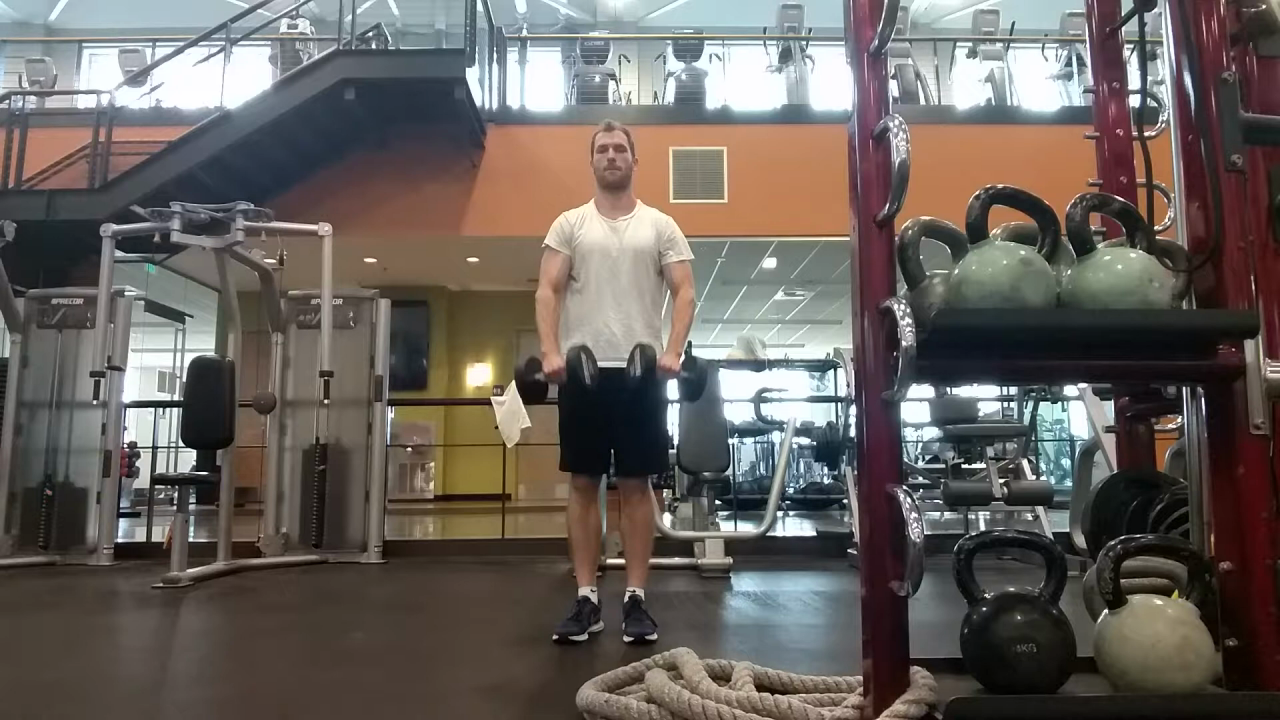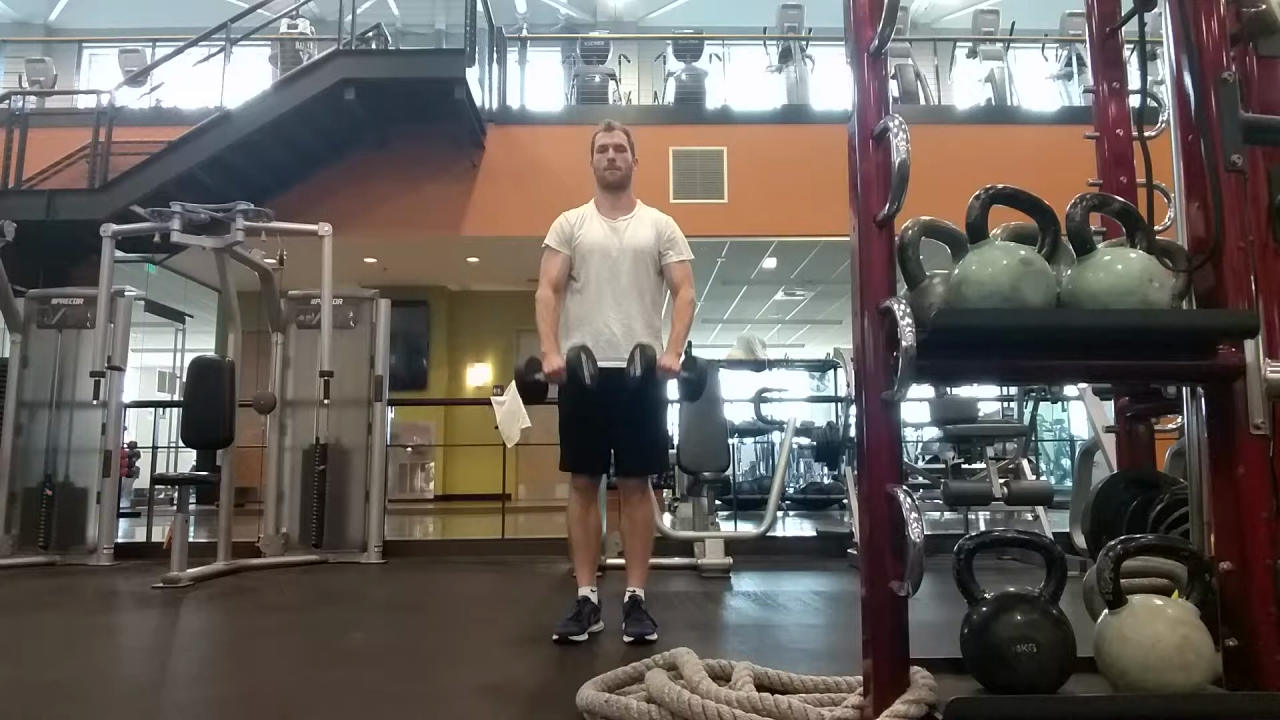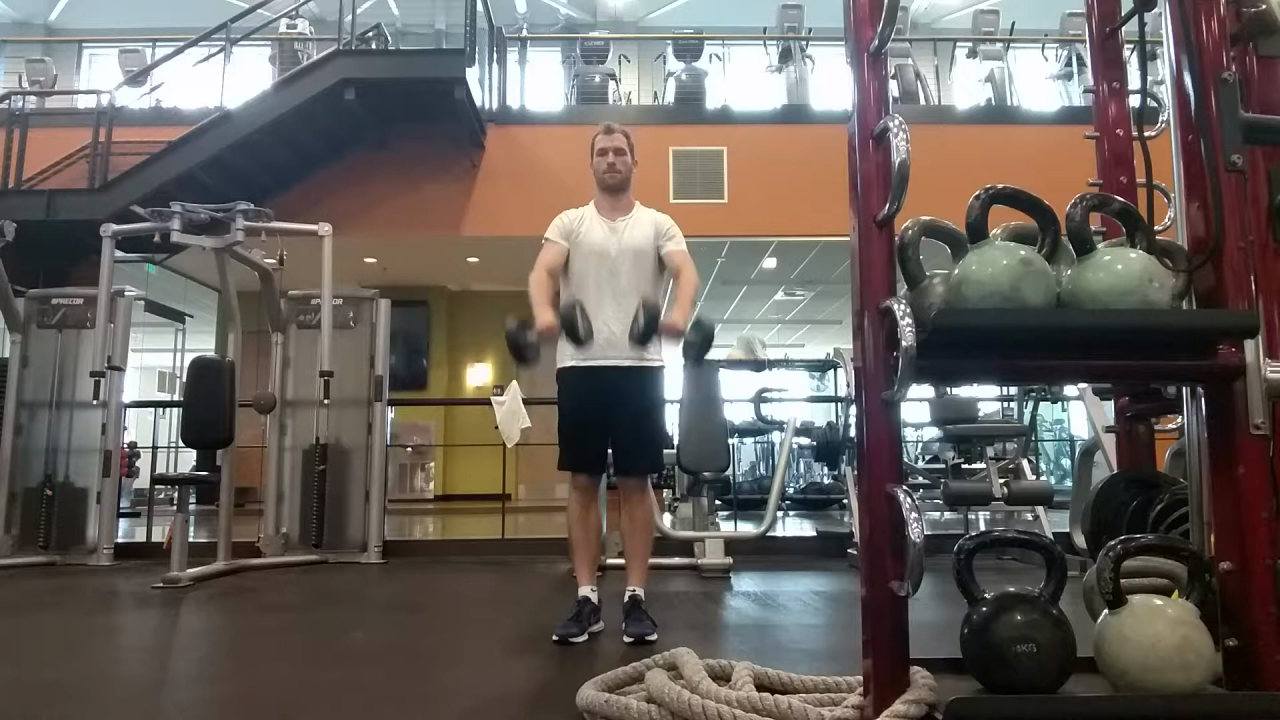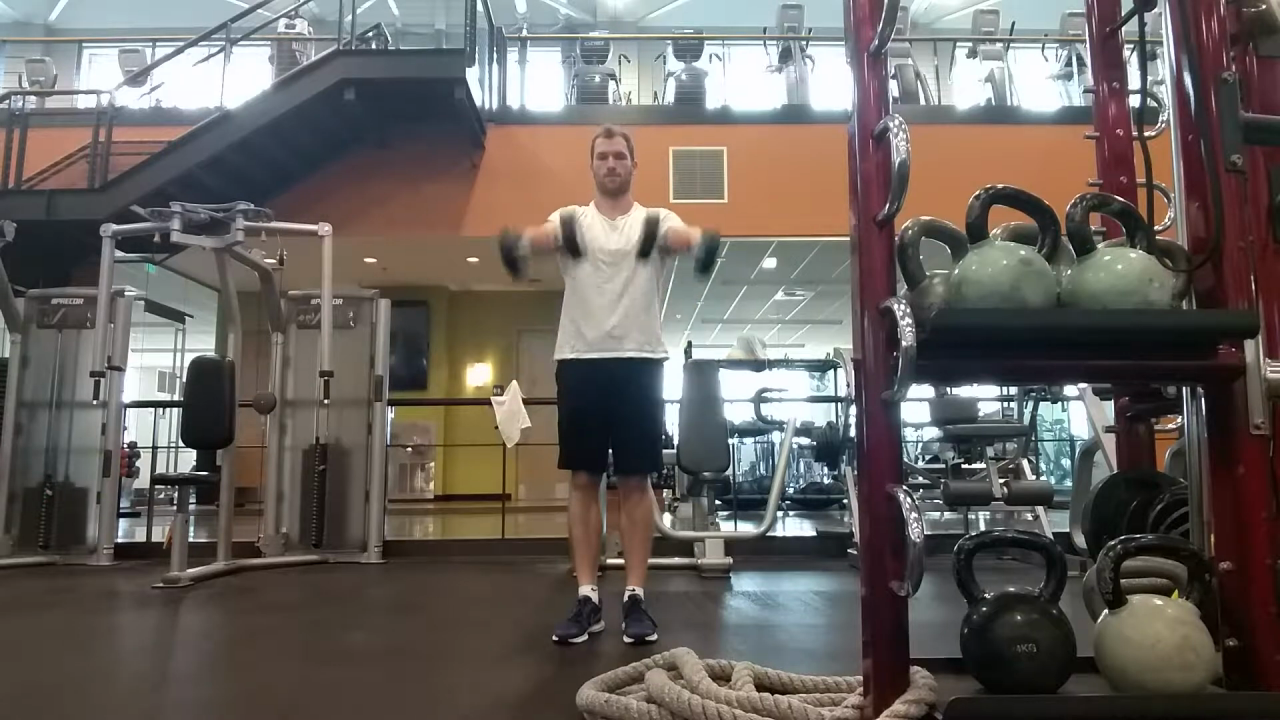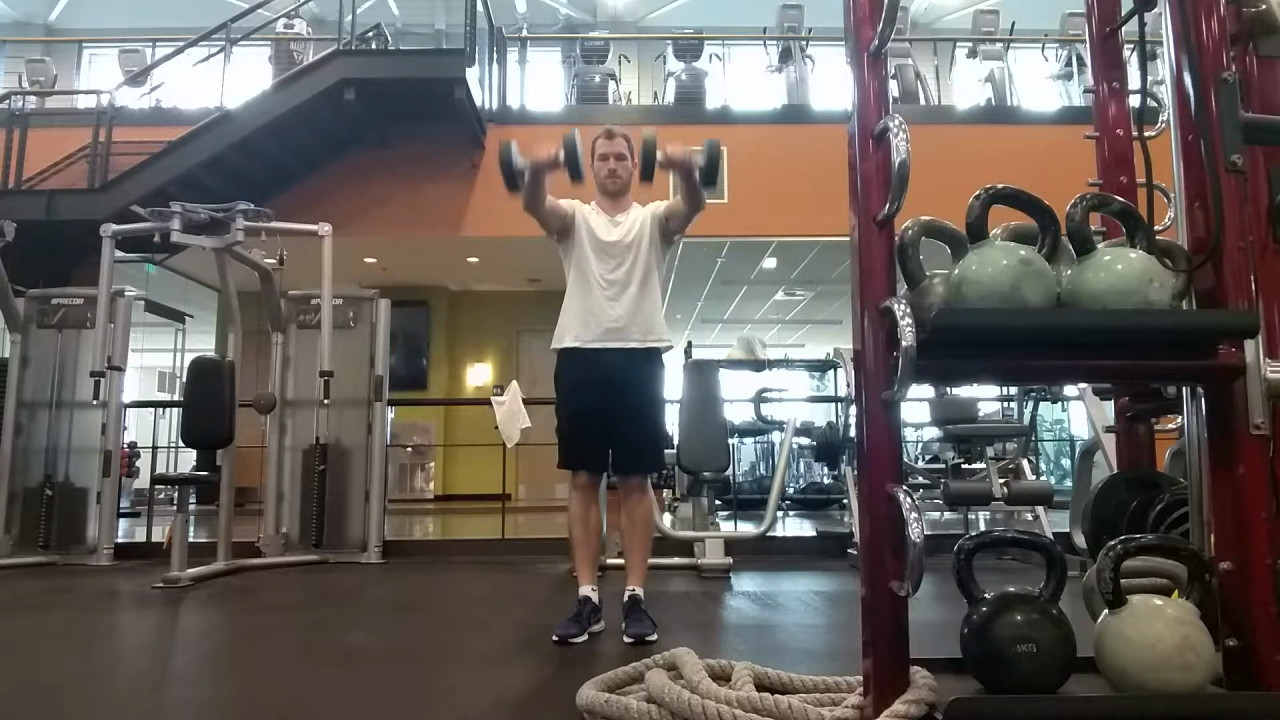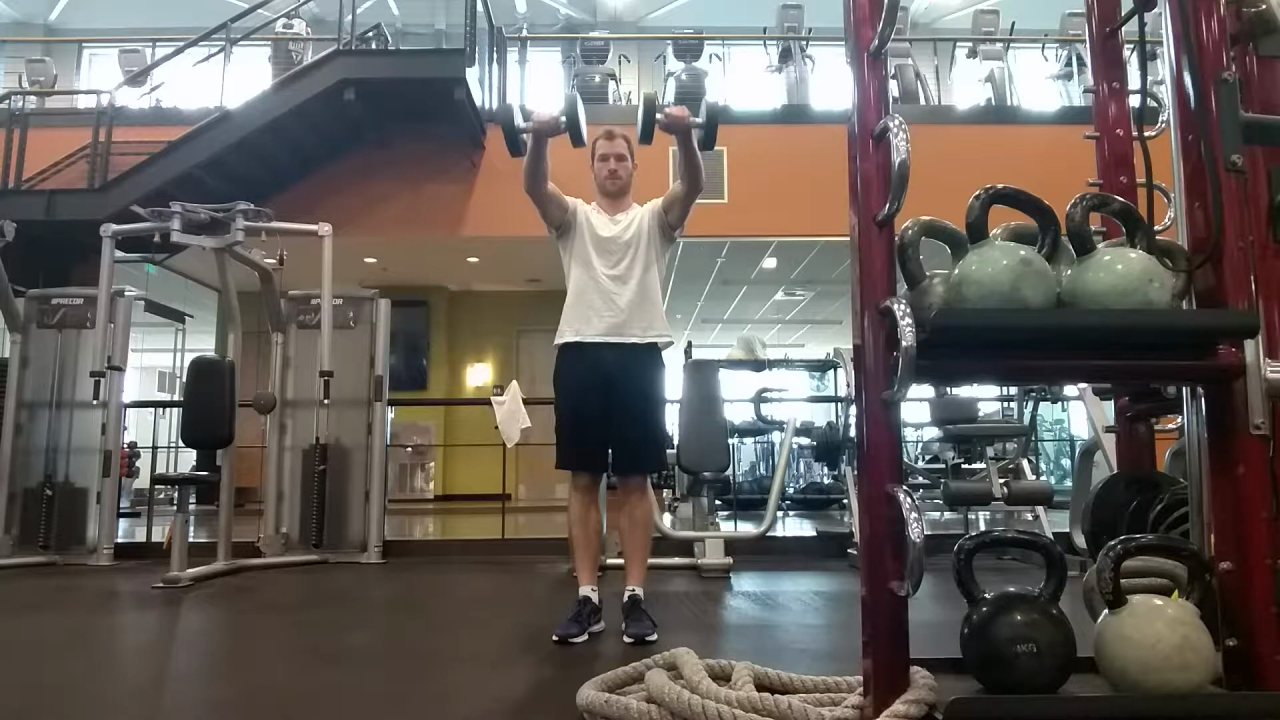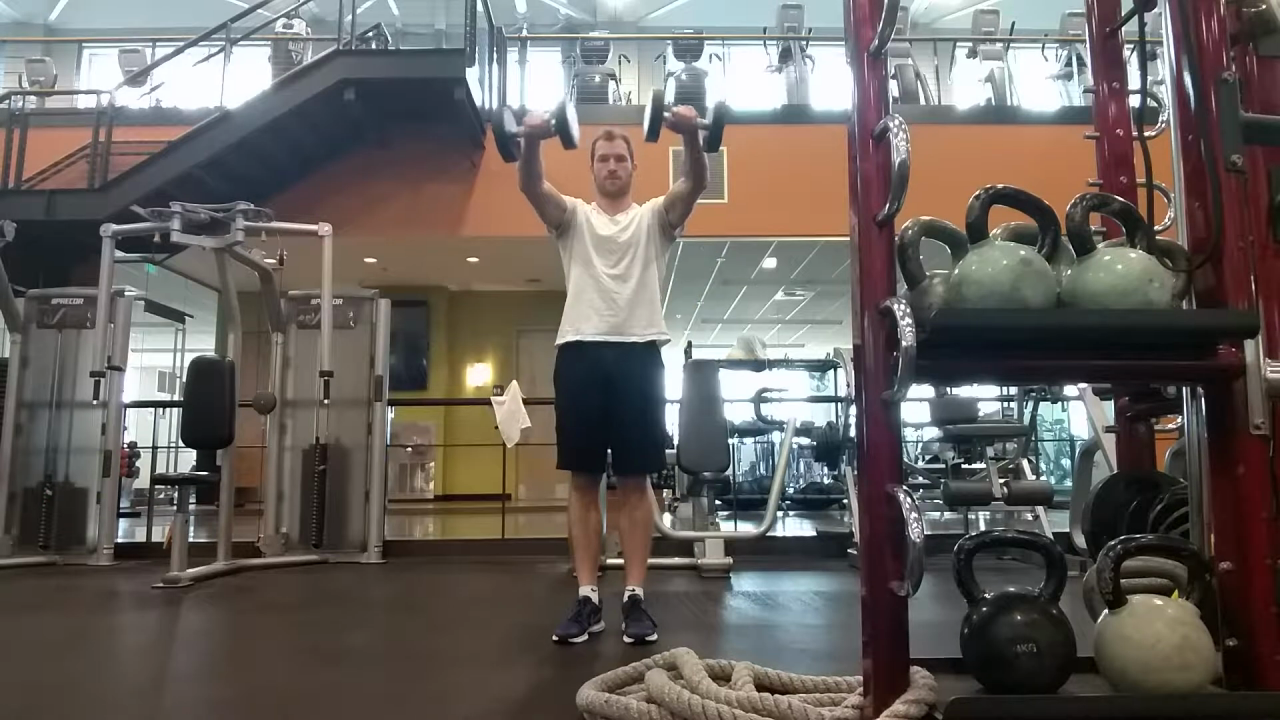
dt=0.2s
person 1, frame 1
left shoulder: (660, 225)
right shoulder: (569, 223)
left elbow: (684, 292)
right elbow: (548, 291)
left wrist: (672, 351)
right wrist: (551, 351)
left knee: (636, 484)
right knee: (583, 483)
left ankle: (635, 598)
right ankle: (586, 599)
person 1, frame 2
left shoulder: (660, 225)
right shoulder: (569, 224)
left elbow: (684, 291)
right elbow: (548, 290)
left wrist: (672, 351)
right wrist: (551, 351)
left knee: (636, 485)
right knee: (583, 483)
left ankle: (635, 598)
right ankle: (586, 599)
person 1, frame 3
left shoulder: (658, 224)
right shoulder: (569, 222)
left elbow: (686, 273)
right elbow: (542, 271)
left wrist: (680, 312)
right wrist: (543, 310)
left hip: (639, 368)
right hip: (580, 367)
left knee: (636, 483)
right knee: (583, 482)
left ankle: (635, 598)
right ankle: (587, 598)
person 1, frame 4
left shoulder: (656, 219)
right shoulder: (572, 219)
left elbow: (685, 237)
right elbow: (542, 235)
left wrist: (688, 238)
right wrist: (535, 237)
left hip: (639, 361)
right hip: (581, 360)
left knee: (635, 481)
right knee: (584, 480)
left ankle: (635, 597)
right ankle: (587, 598)
person 1, frame 5
left shoulder: (655, 216)
right shoulder: (573, 215)
left elbow: (690, 204)
right elbow: (536, 205)
left wrist: (686, 171)
right wrist: (537, 172)
left hip: (639, 355)
right hip: (581, 355)
left knee: (635, 480)
right knee: (583, 479)
left ankle: (634, 597)
right ankle: (587, 597)
person 1, frame 6
left shoulder: (655, 217)
right shoulder: (572, 216)
left elbow: (692, 185)
right elbow: (534, 186)
left wrist: (683, 137)
right wrist: (540, 139)
left hip: (638, 354)
right hip: (581, 353)
left knee: (635, 480)
right knee: (583, 480)
left ankle: (634, 596)
right ankle: (587, 597)
person 1, frame 7
left shoulder: (656, 217)
right shoulder: (572, 216)
left elbow: (696, 182)
right elbow: (531, 185)
left wrist: (690, 136)
right wrist: (532, 140)
left hip: (638, 354)
right hip: (581, 353)
left knee: (635, 481)
right knee: (583, 480)
left ankle: (634, 596)
right ankle: (587, 597)
